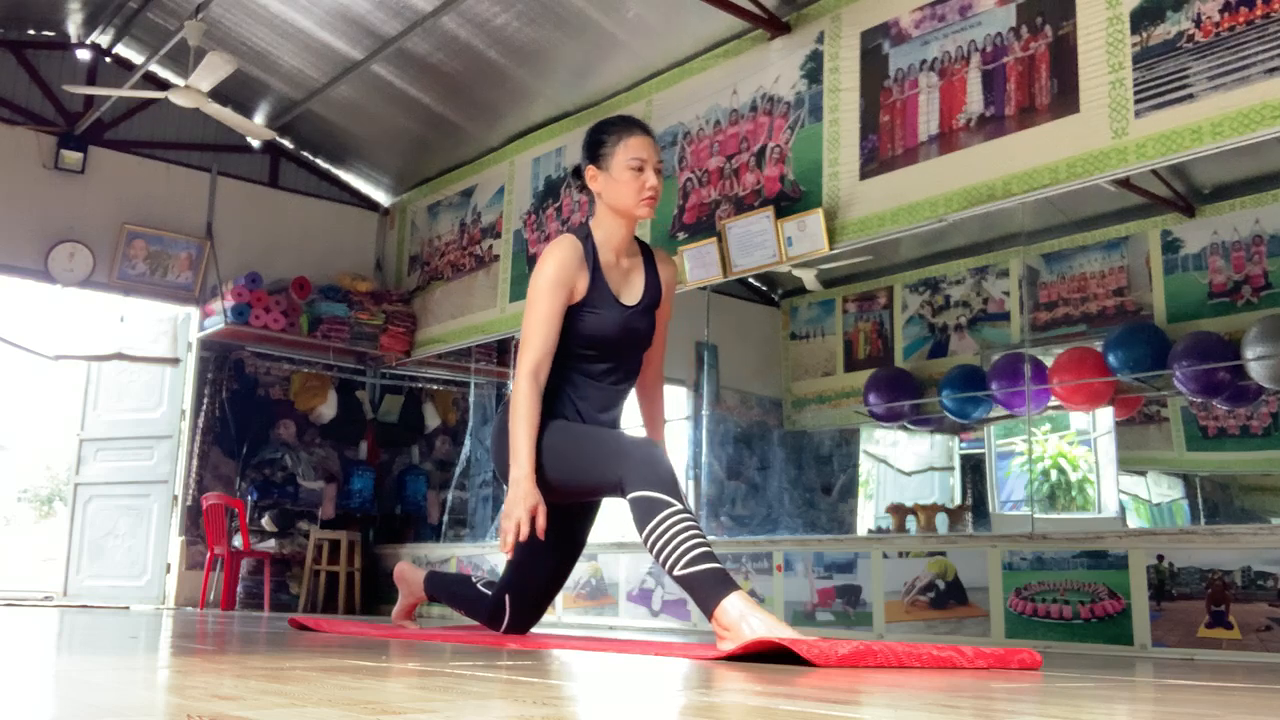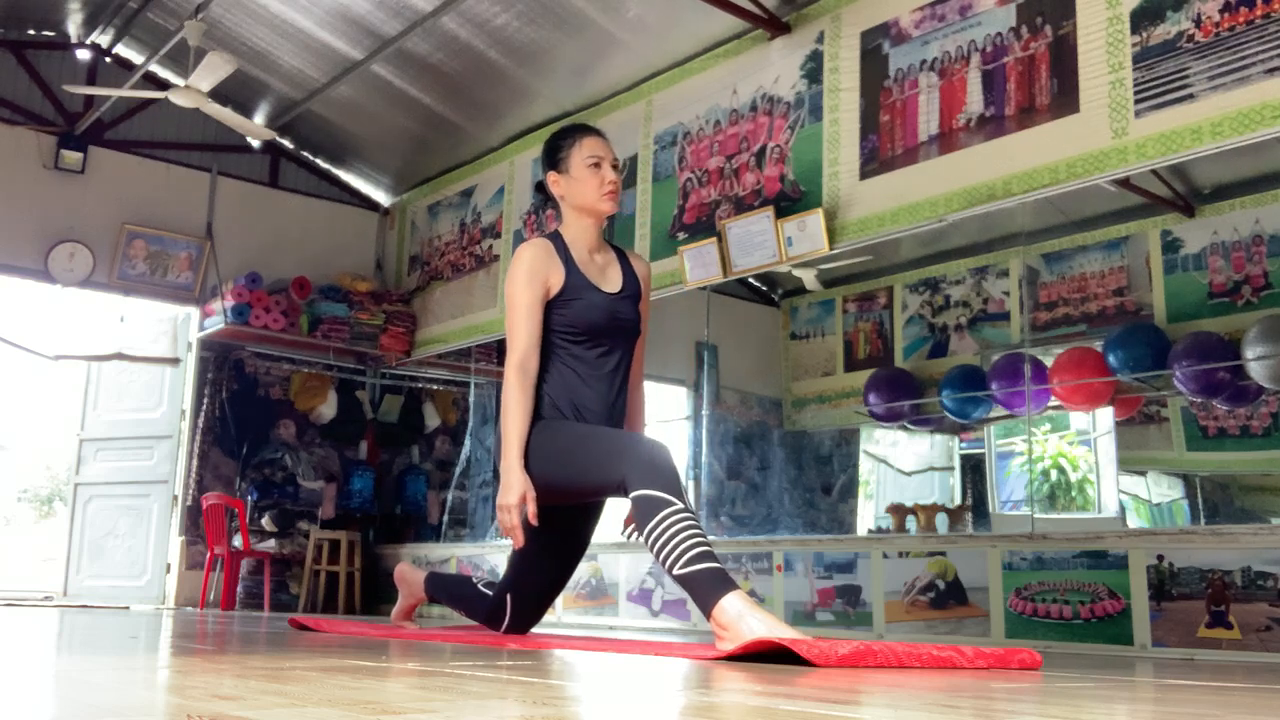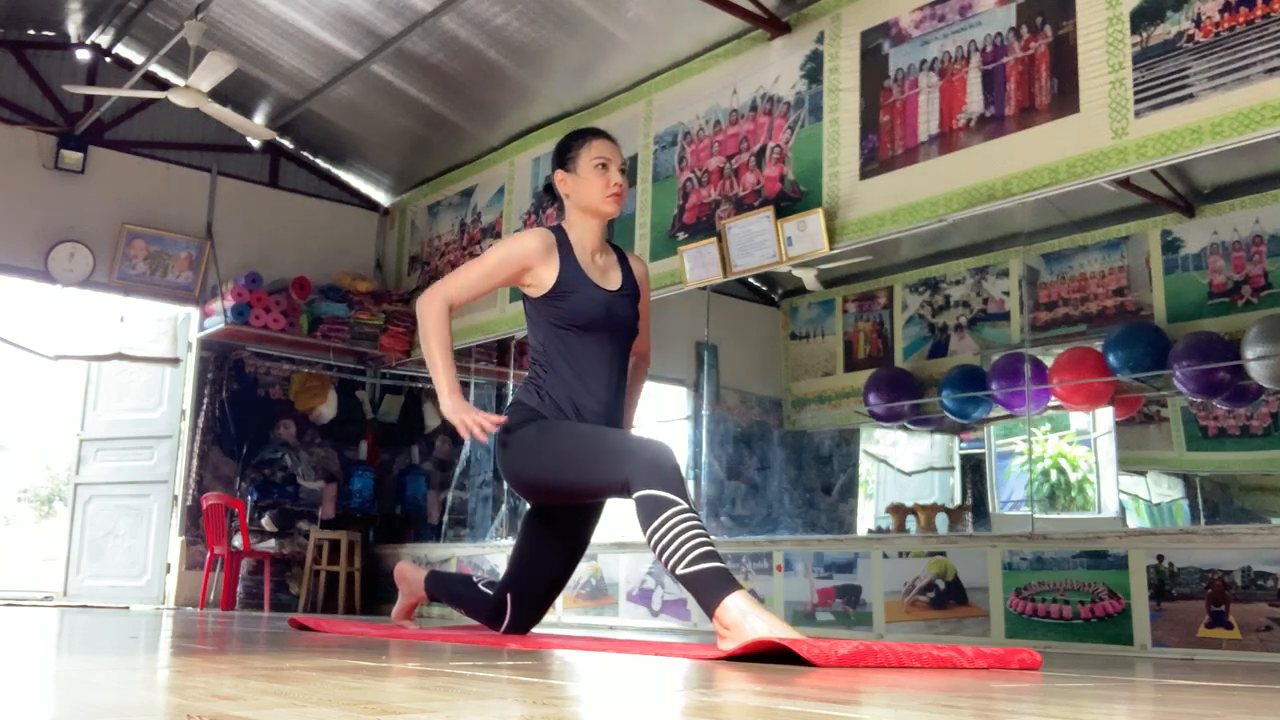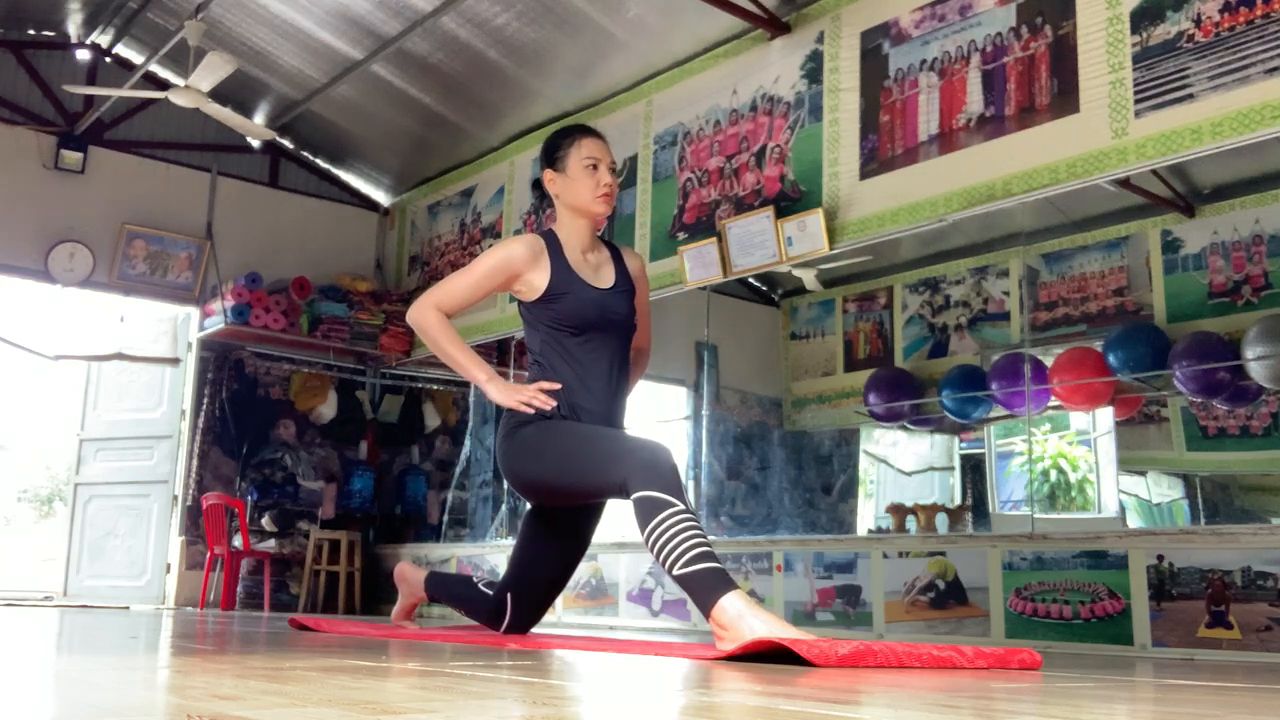
dt=1s
person 1, frame 1
left shoulder: (660, 270)
right shoulder: (567, 256)
left elbow: (648, 375)
right elbow: (530, 372)
left wrist: (662, 449)
right wrist: (521, 479)
left hip: (586, 451)
right hip: (536, 439)
left knee: (512, 615)
right knee: (640, 464)
left ankle: (421, 582)
right ankle: (731, 613)
person 1, frame 2
left shoulder: (635, 270)
right shoulder: (538, 257)
right elbow: (520, 366)
left wrist: (647, 489)
right wrist: (512, 467)
left hip: (587, 461)
right hip: (542, 442)
left knee: (512, 615)
right knee: (649, 459)
left ankle: (421, 582)
right ankle: (729, 611)
person 1, frame 3
left shoulder: (634, 270)
right shoulder: (537, 248)
left elbow: (638, 354)
right elbow: (433, 301)
left wrist: (622, 422)
right wrist: (451, 398)
left hip: (585, 458)
right hip: (534, 439)
left knee: (512, 616)
right knee: (652, 461)
left ankle: (422, 580)
right ankle: (732, 612)
person 1, frame 4
left shoulder: (628, 265)
right shoulder: (527, 254)
left elbow: (638, 349)
right elbow: (425, 311)
left wrist: (608, 396)
right wrist: (492, 383)
left hip: (588, 456)
right hip: (536, 439)
left knee: (511, 616)
right knee: (649, 461)
left ankle: (422, 582)
right ankle: (729, 611)
